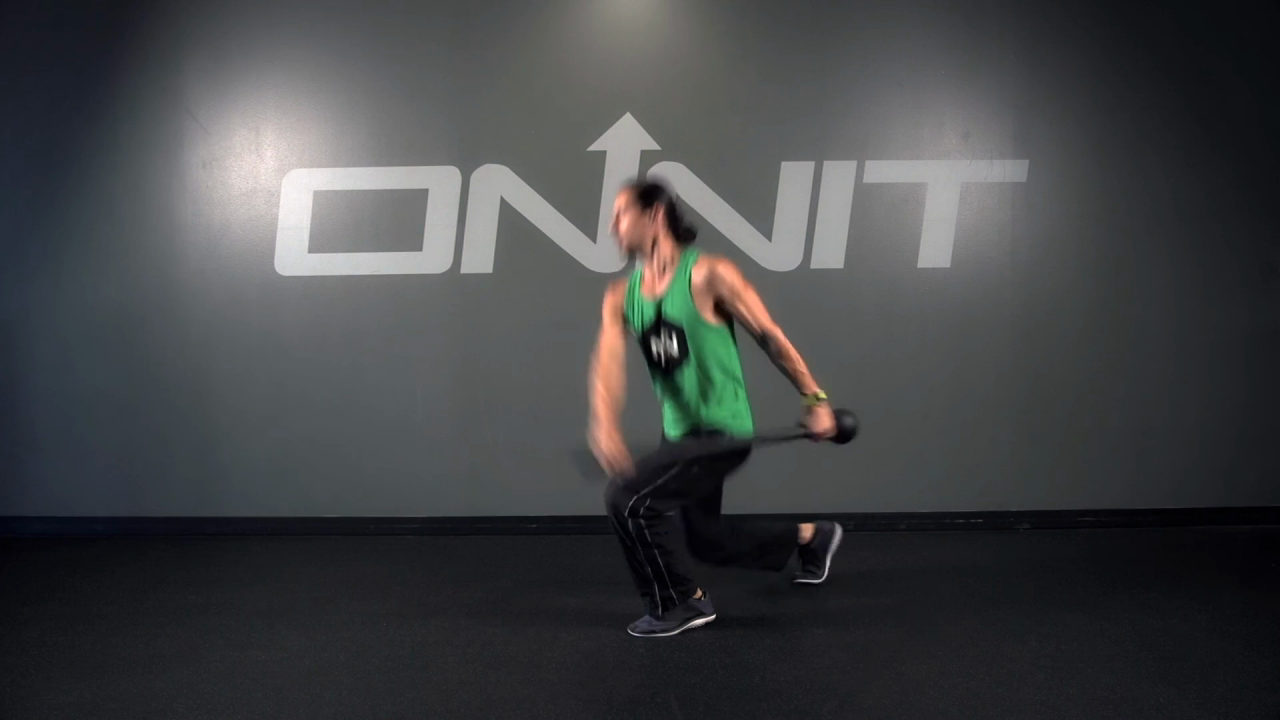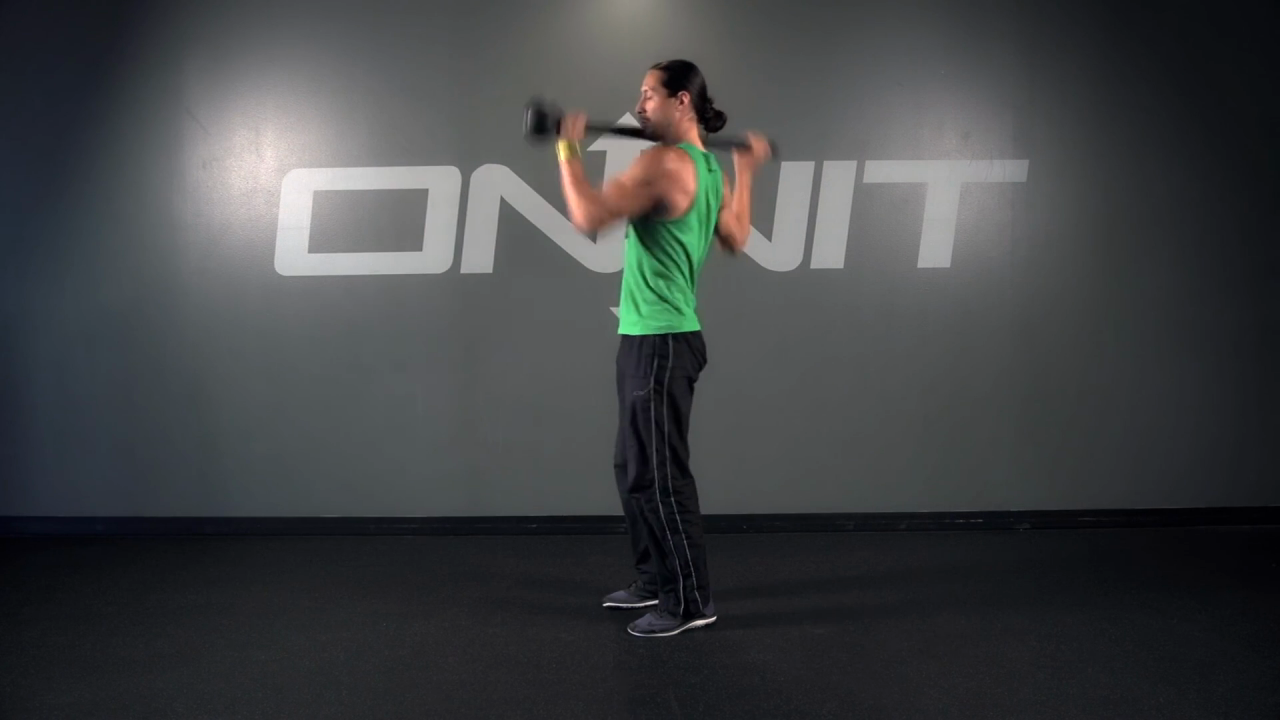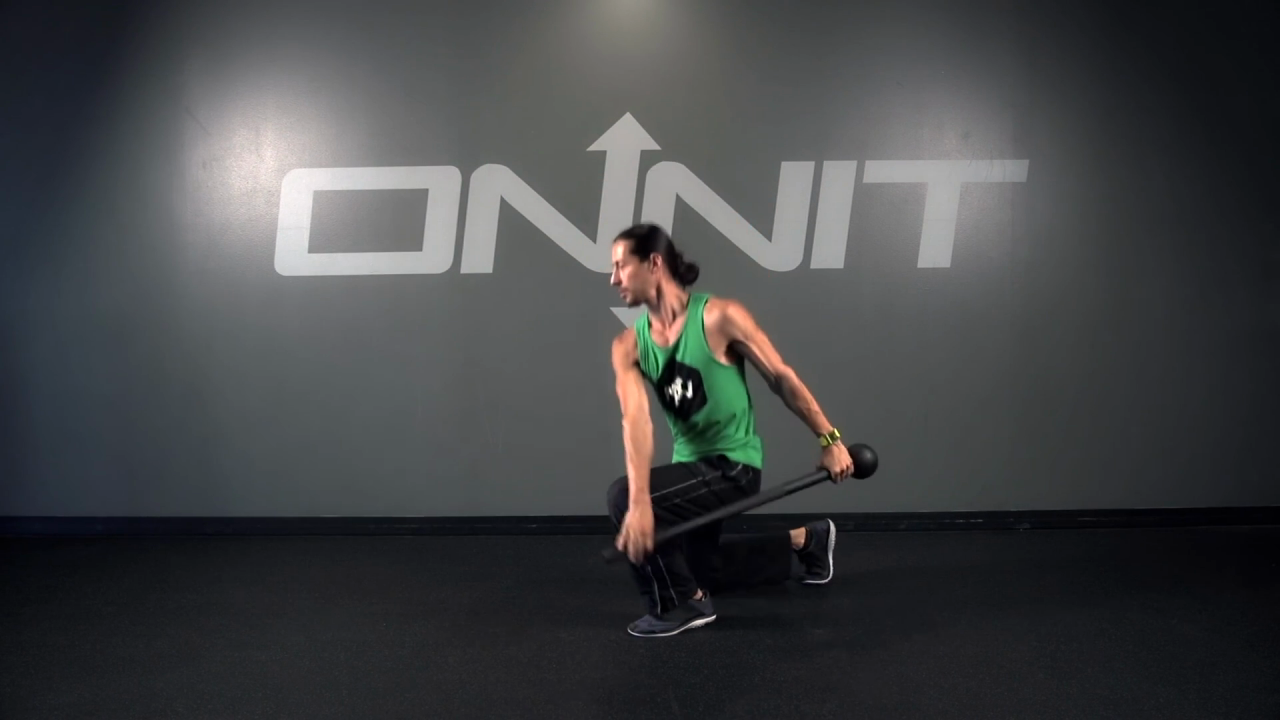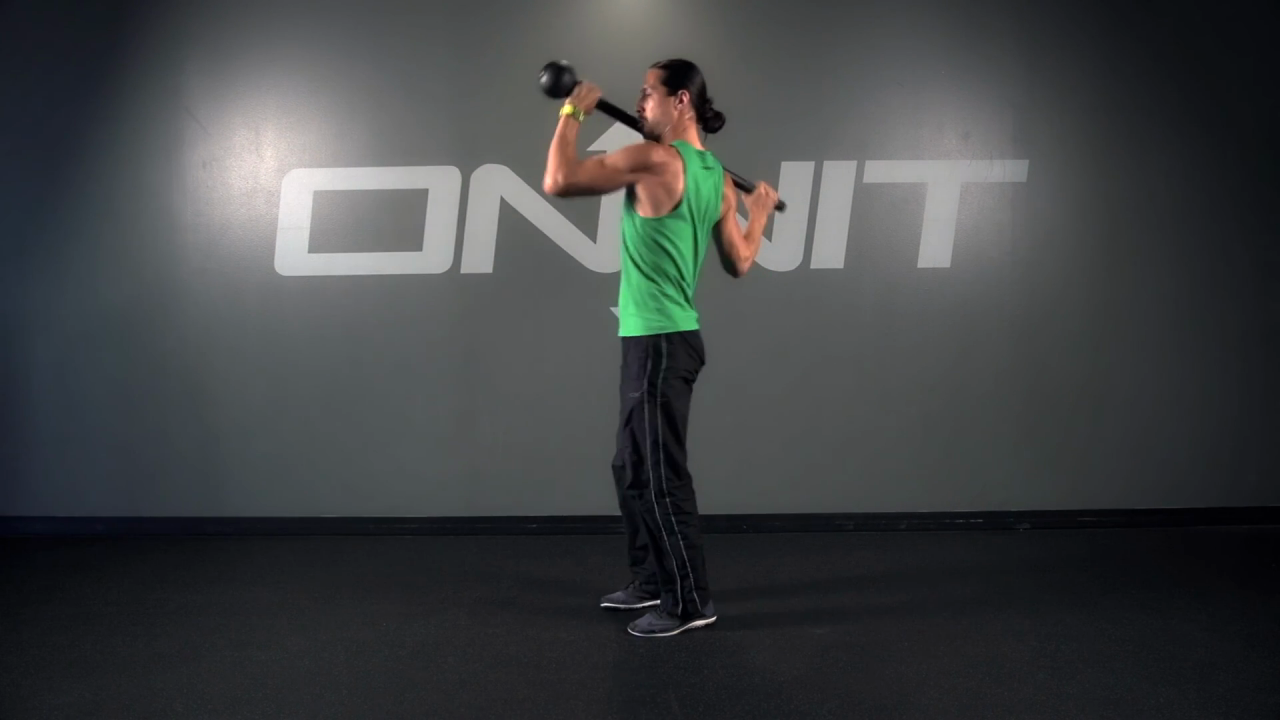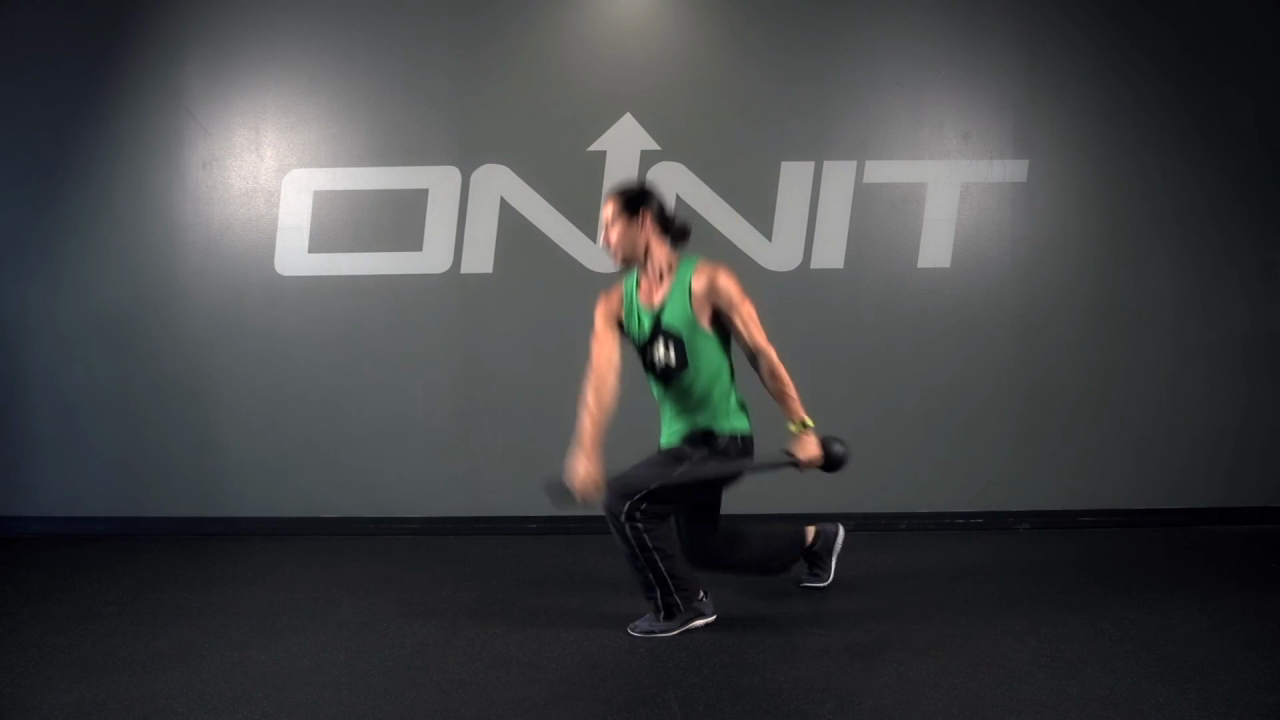
dt=1s
person 1, frame 1
left shoulder: (707, 274)
right shoulder: (620, 295)
left elbow: (769, 335)
right elbow: (608, 365)
left wrist: (815, 399)
right wrist: (605, 425)
left hip: (720, 432)
right hip: (680, 433)
left knee: (628, 498)
right knee: (707, 540)
left ankle: (679, 604)
right ankle: (810, 538)
person 1, frame 2
left shoulder: (664, 163)
right shoulder: (709, 170)
left elbow: (588, 216)
right elbow: (735, 239)
left wrist: (568, 145)
right wrist: (746, 169)
left hip: (660, 343)
right hip: (651, 339)
left knee: (659, 475)
right knee: (634, 470)
left ankle: (691, 600)
right ankle: (657, 578)
person 1, frame 3
left shoulder: (719, 316)
right shoulder: (628, 346)
left elbow: (782, 377)
right elbow: (636, 421)
left wrist: (829, 440)
right wrist: (637, 503)
left hip: (734, 464)
right hip: (691, 462)
left knee: (617, 495)
right knee: (703, 567)
left ankle: (683, 603)
right ankle: (807, 541)
person 1, frame 4
left shoulder: (655, 160)
right shoulder: (715, 177)
left elbow: (556, 183)
right elbow: (739, 262)
left wrist: (571, 113)
right wrist: (759, 211)
left hip: (659, 343)
right hip: (653, 338)
left knee: (658, 475)
right knee: (631, 469)
left ankle: (689, 602)
right ankle: (652, 580)
person 1, frame 5
left shoulder: (707, 283)
right shoulder: (616, 302)
left elbow: (763, 355)
right elbow: (603, 382)
left wrist: (802, 428)
right wrist: (586, 452)
left hip: (720, 439)
right hip: (680, 440)
left knee: (624, 501)
right knee: (705, 547)
left ankle: (681, 606)
right ankle: (814, 540)
